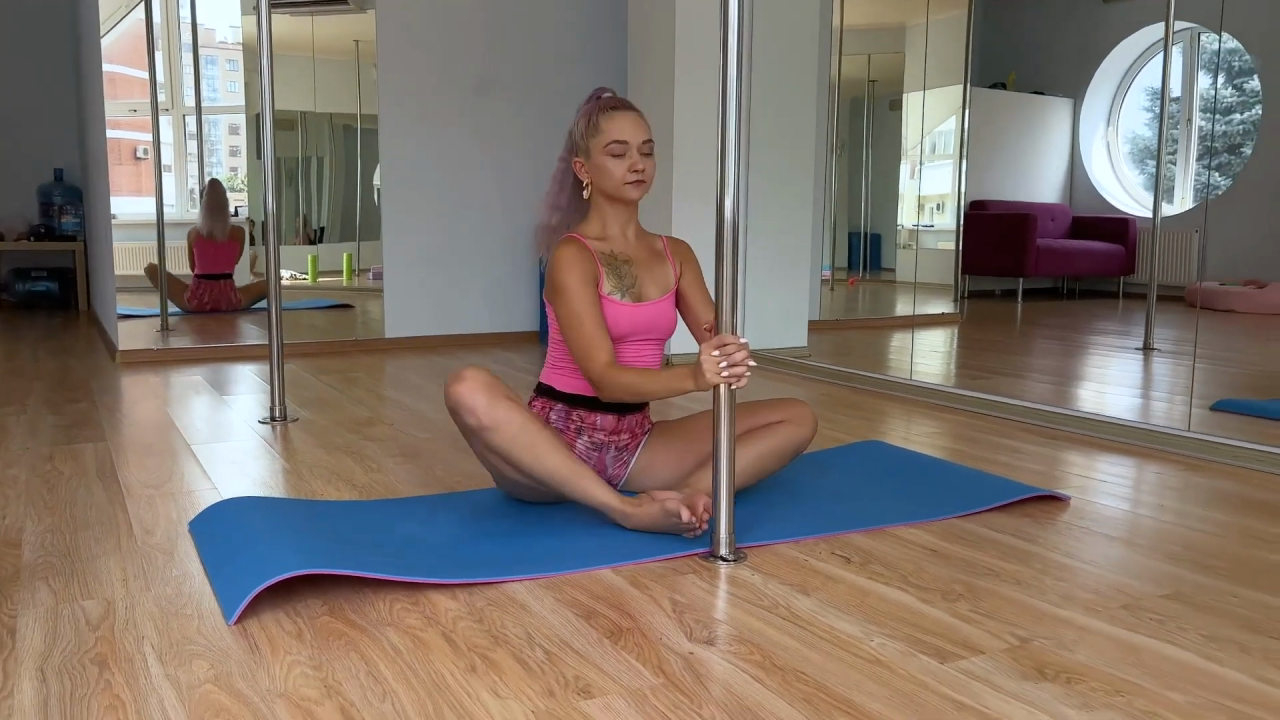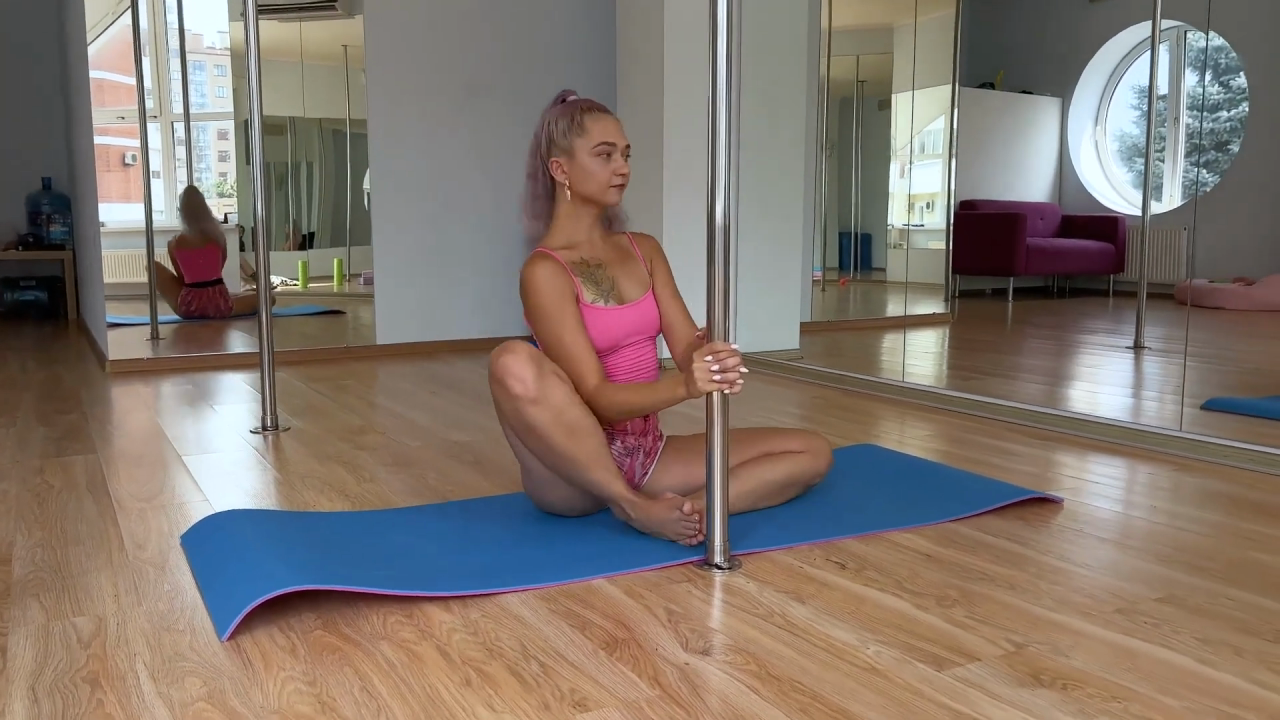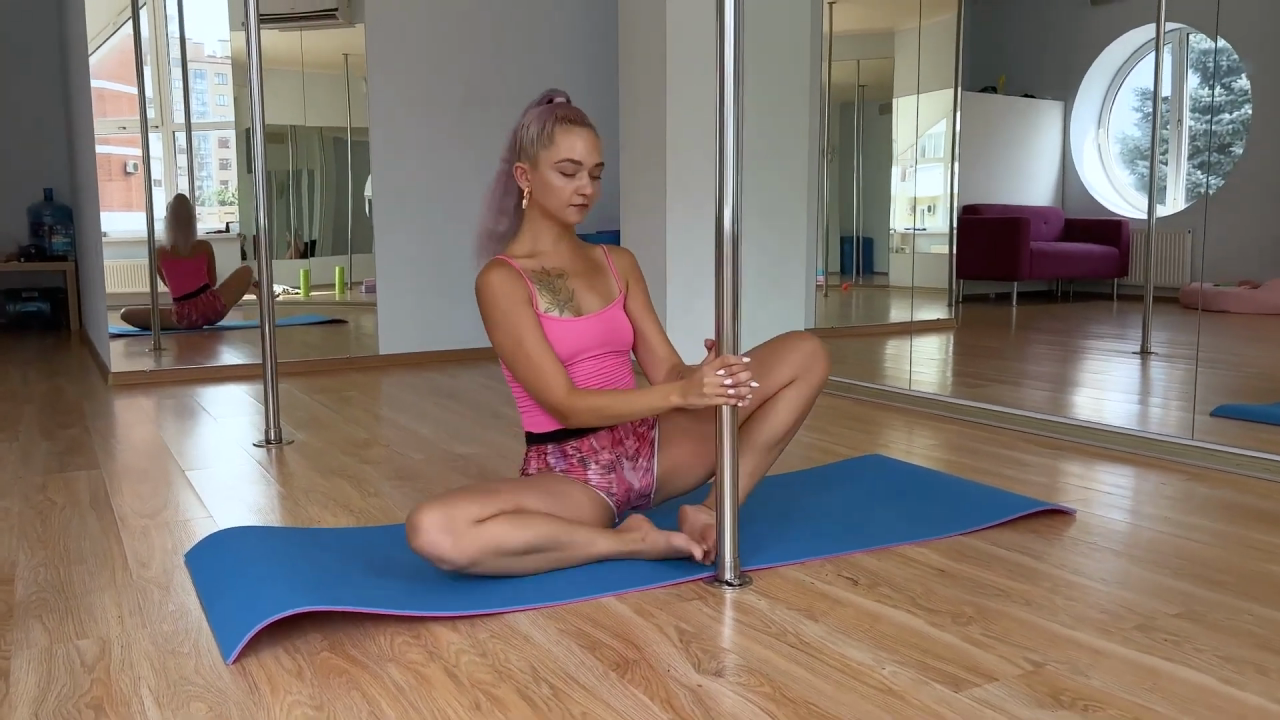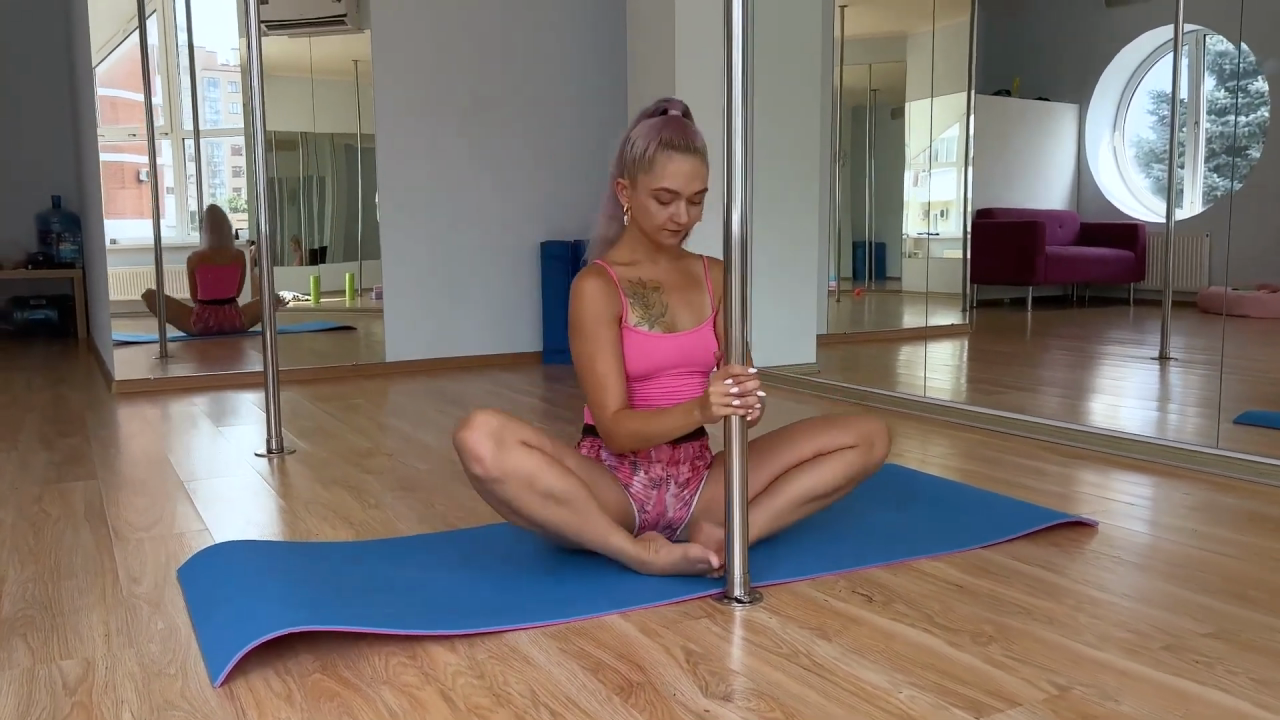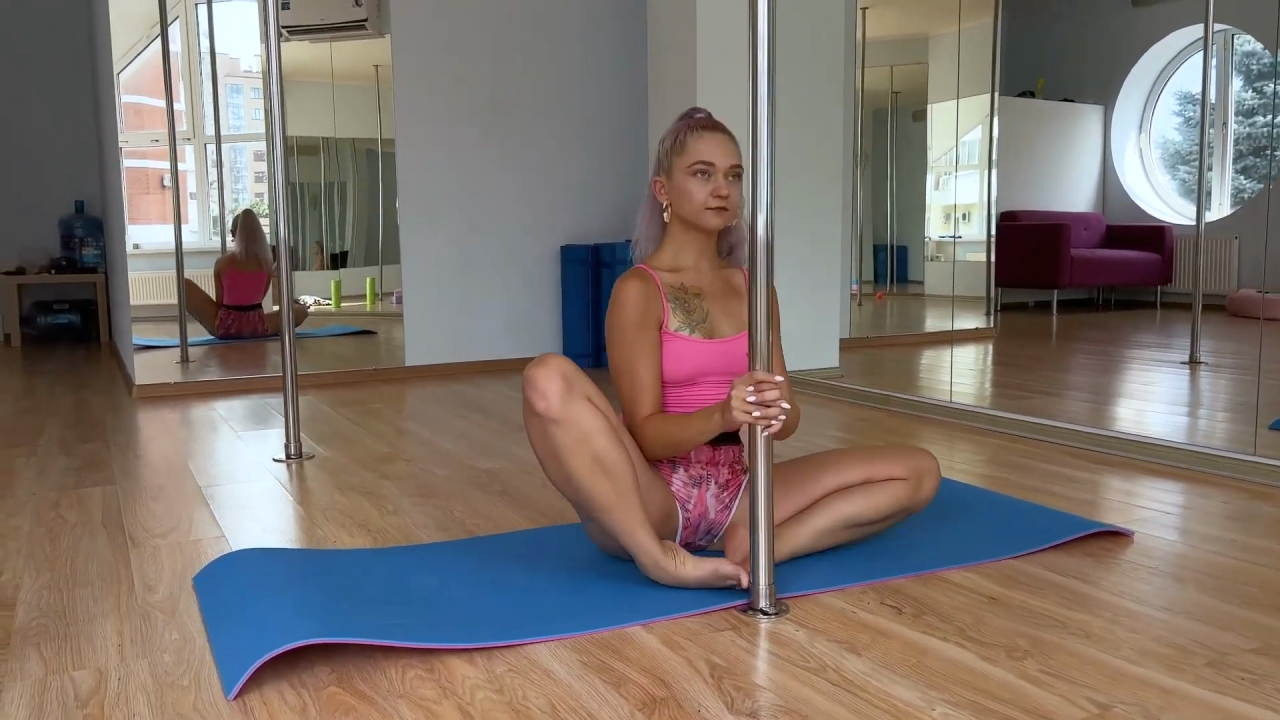
dt=0.5s
person 1, frame 1
left shoulder: (675, 254)
right shoulder: (571, 257)
left elbow: (716, 342)
right elbow: (606, 378)
left wrist: (727, 359)
right wrist: (691, 377)
left hip: (634, 443)
right hip: (557, 442)
left knee: (797, 418)
right knee: (467, 388)
right ankle: (624, 508)
person 1, frame 2
left shoulder: (644, 250)
right shoulder: (545, 271)
left elbow: (686, 346)
right elbow: (597, 397)
left wrist: (713, 360)
right wrist: (683, 385)
left hip: (646, 450)
right hip: (574, 470)
left knee: (814, 453)
right knee: (513, 362)
left ankle: (691, 507)
right ankle: (635, 506)
person 1, frame 3
left shoulder: (618, 263)
right shoulder: (502, 280)
left elbow: (666, 369)
right elbow: (566, 405)
left wrist: (707, 378)
right wrist: (680, 394)
left hip: (650, 451)
right hip: (570, 478)
left knee: (806, 353)
right knee: (433, 534)
left ankle: (713, 513)
right ankle: (629, 542)
person 1, frame 4
left shoulder: (714, 277)
right shoulder: (596, 285)
left elbow: (730, 393)
right elbow: (616, 428)
left wrist: (743, 396)
right wrist: (700, 409)
left hip: (697, 480)
right hip: (615, 485)
left knee: (869, 438)
right knee: (479, 438)
left ankle: (724, 533)
right ankle: (637, 550)
person 1, frame 5
left shoulder: (753, 288)
right shoulder: (638, 289)
left elbow: (781, 421)
right elbow: (645, 434)
left wrist: (778, 406)
right wrist: (722, 412)
left hip: (732, 490)
right hip: (653, 494)
left knee: (919, 472)
right knee: (547, 377)
left ankle: (755, 550)
right ankle: (660, 559)
